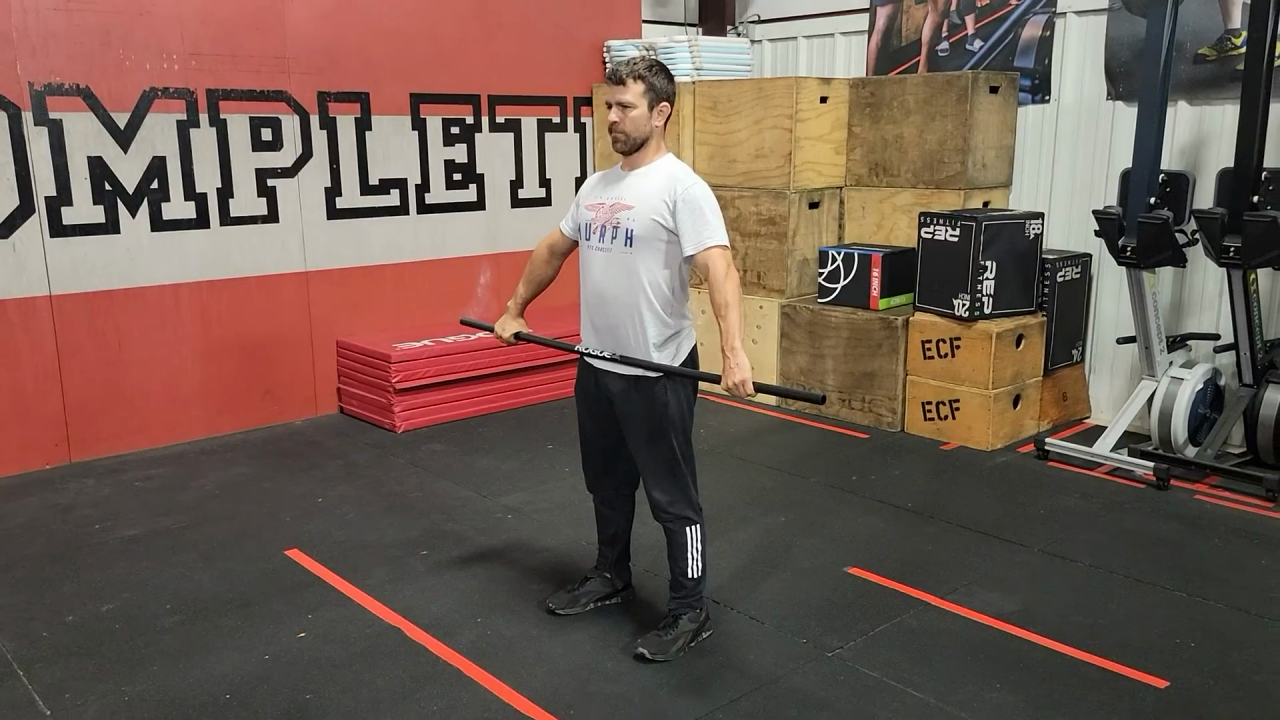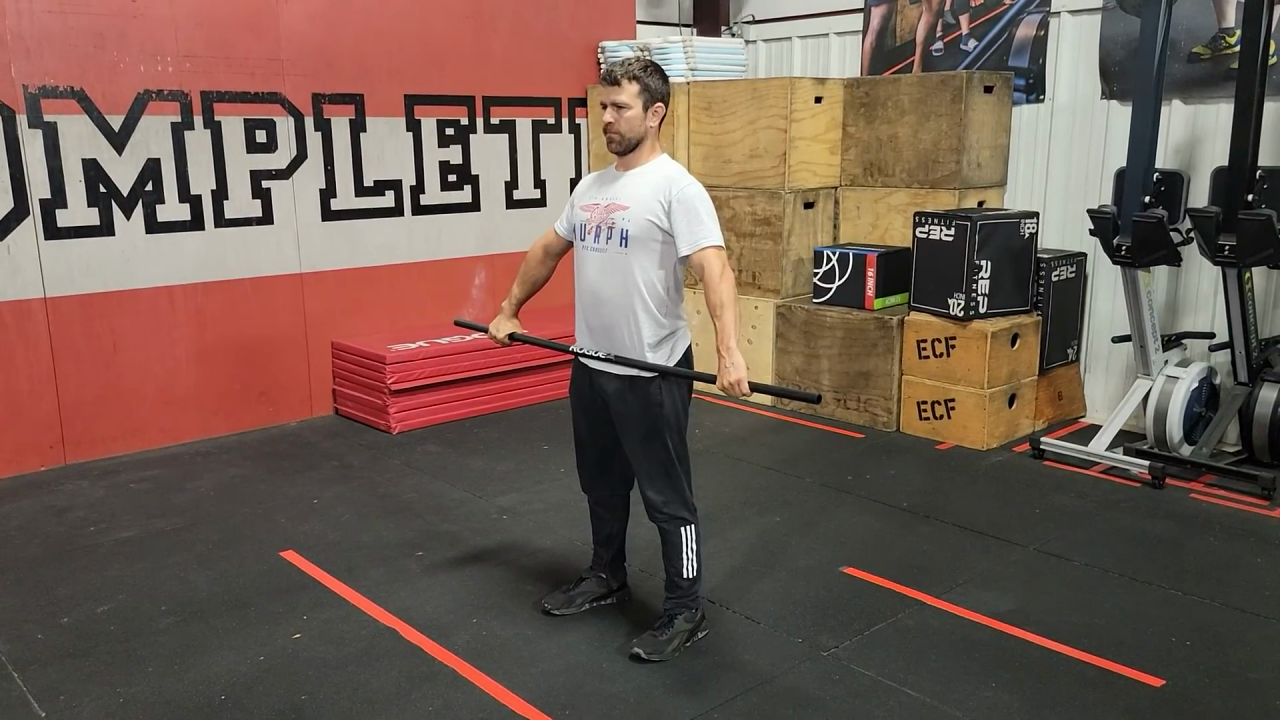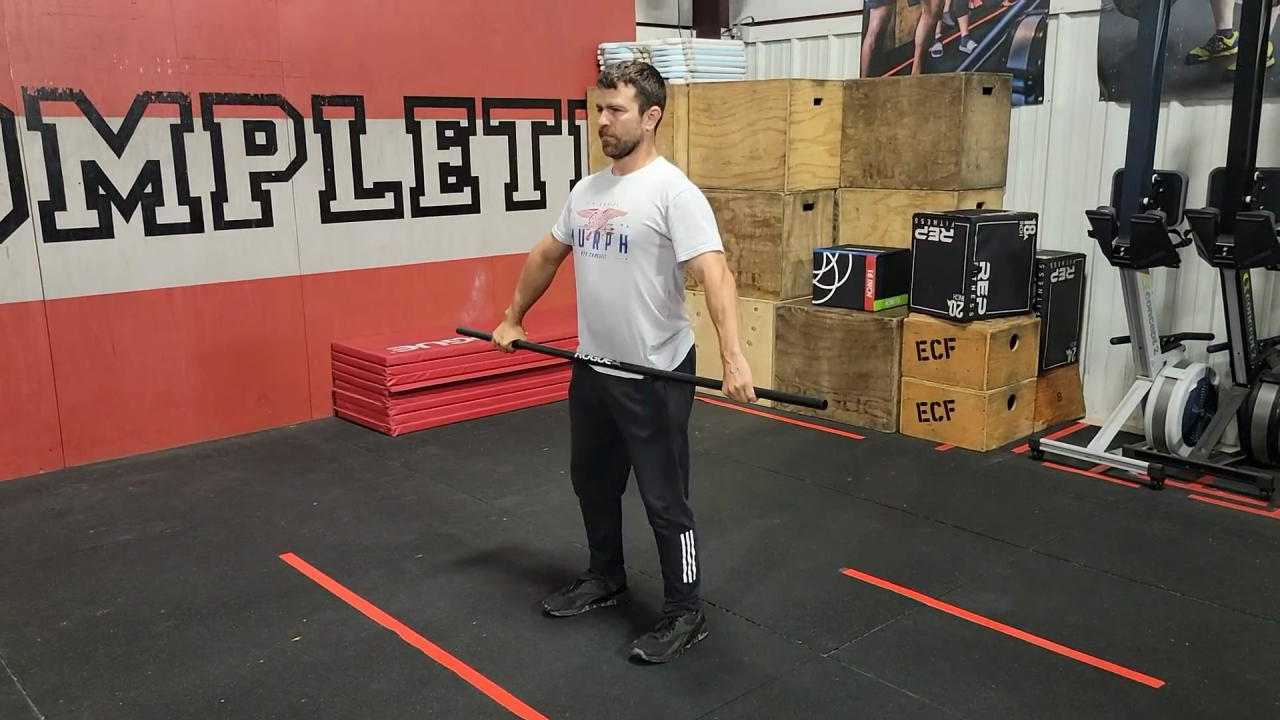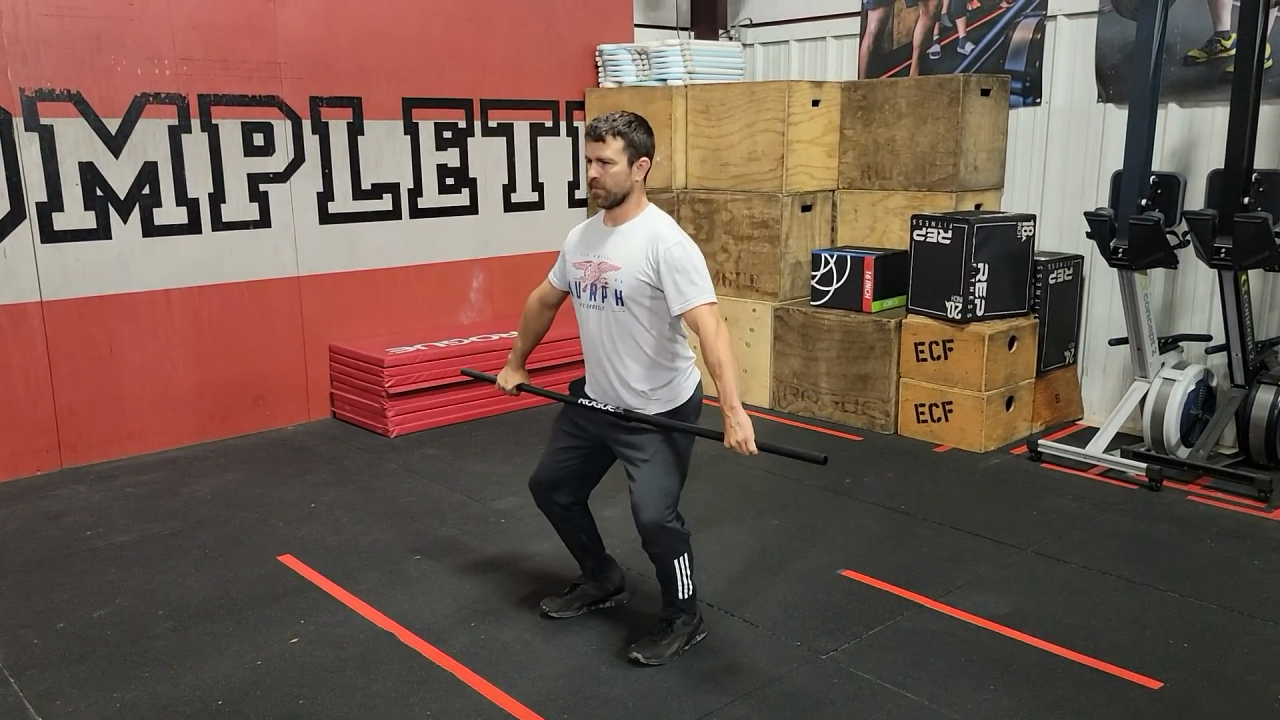
dt=0.4s
person 1, frame 1
left shoulder: (681, 187)
right shoulder: (596, 187)
left elbow: (719, 269)
right elbow: (552, 250)
left wrist: (734, 352)
right wrist: (515, 310)
left hip: (656, 373)
right hip: (596, 366)
left knee: (671, 497)
right knee: (606, 482)
left ankle: (689, 611)
right ankle: (611, 575)
person 1, frame 2
left shoulder: (675, 187)
right shoulder: (590, 187)
left elbow: (714, 268)
right elbow: (547, 250)
left wrist: (729, 351)
right wrist: (509, 309)
left hip: (651, 373)
right hip: (591, 366)
left knee: (666, 496)
right knee: (601, 483)
left ankle: (685, 611)
right ankle: (606, 575)
person 1, frame 3
left shoulder: (672, 191)
right shoulder: (586, 191)
left elbow: (713, 273)
right elbow: (545, 256)
left wrist: (732, 357)
right wrist: (512, 318)
left hip: (654, 375)
right hip: (594, 368)
left knee: (663, 496)
right knee: (591, 480)
left ankle: (685, 613)
right ankle: (606, 577)
person 1, frame 4
left shoulder: (665, 242)
right shoulder: (581, 237)
left elbow: (709, 326)
right elbow: (543, 301)
left wrist: (733, 412)
right wrist: (515, 363)
left hip: (660, 410)
right hip: (595, 400)
left knee: (654, 515)
right knee: (551, 486)
left ankle: (683, 618)
right ankle: (602, 580)
